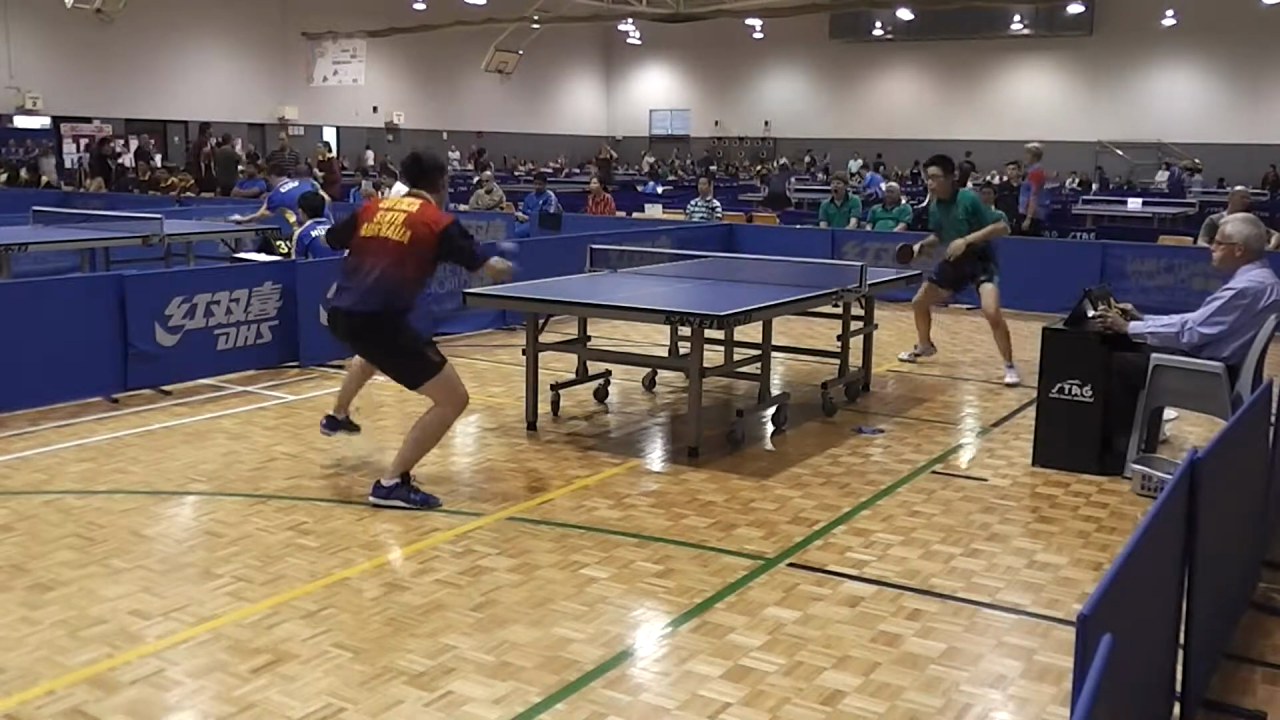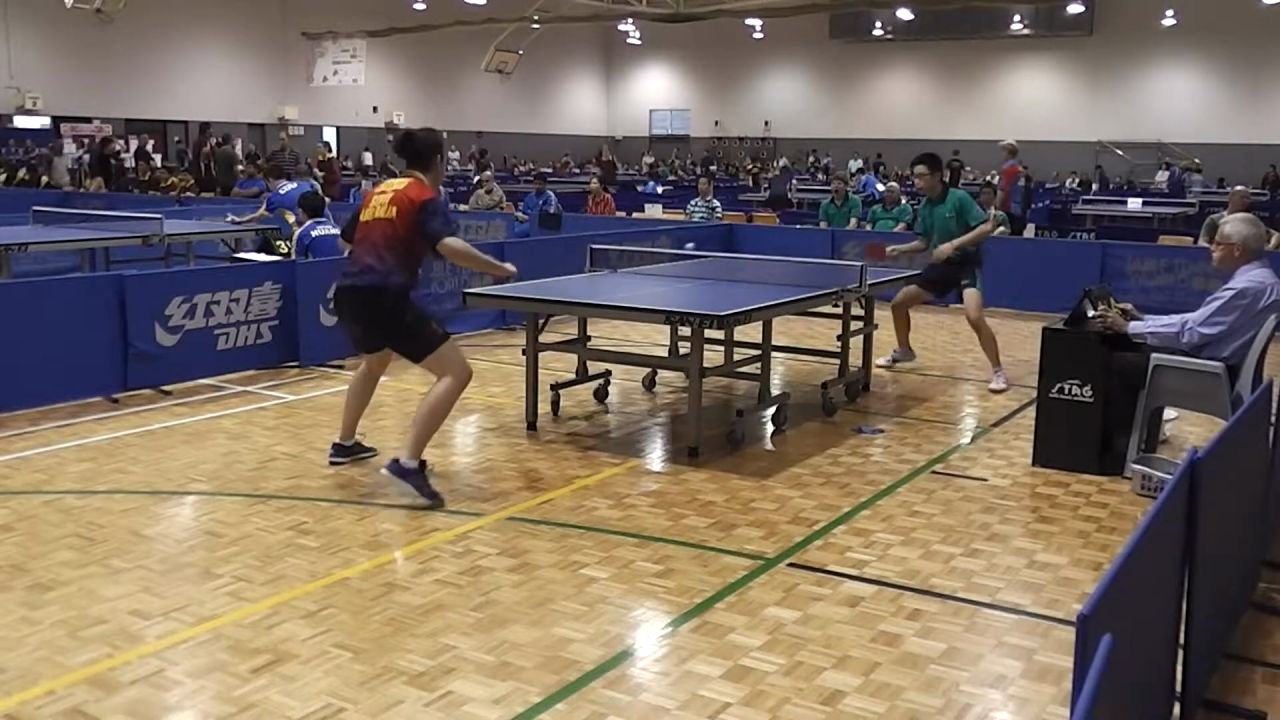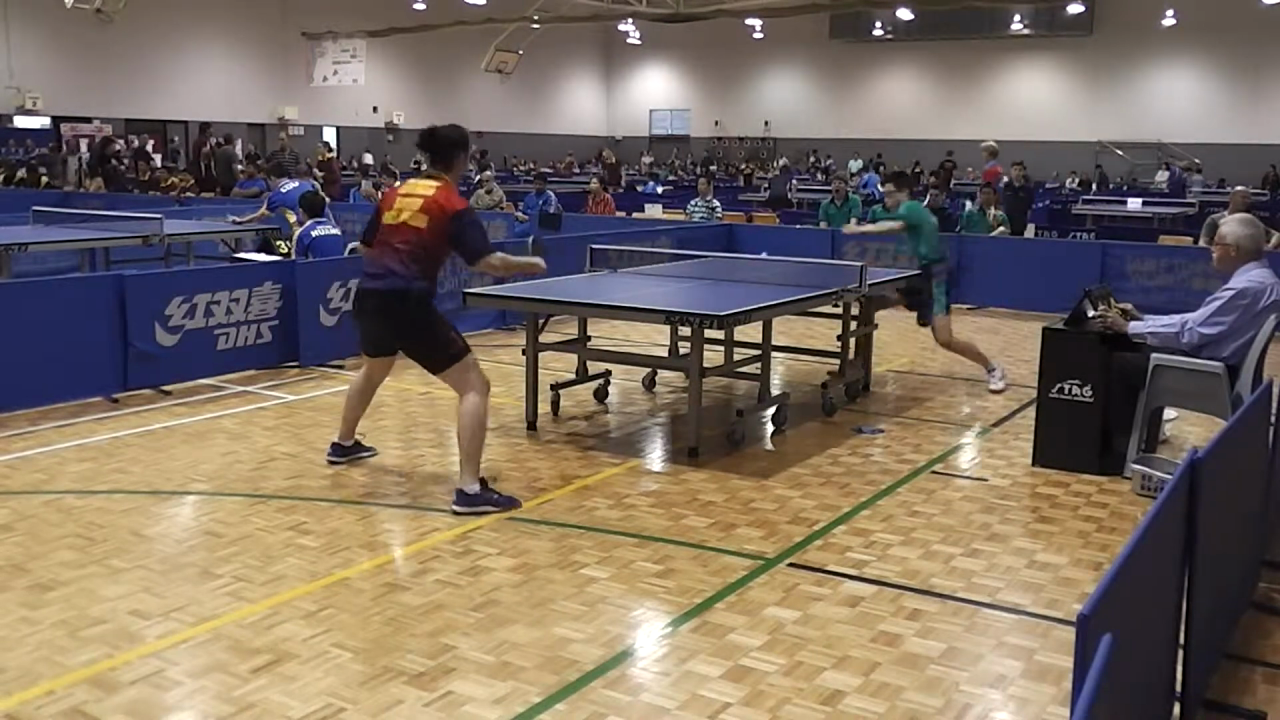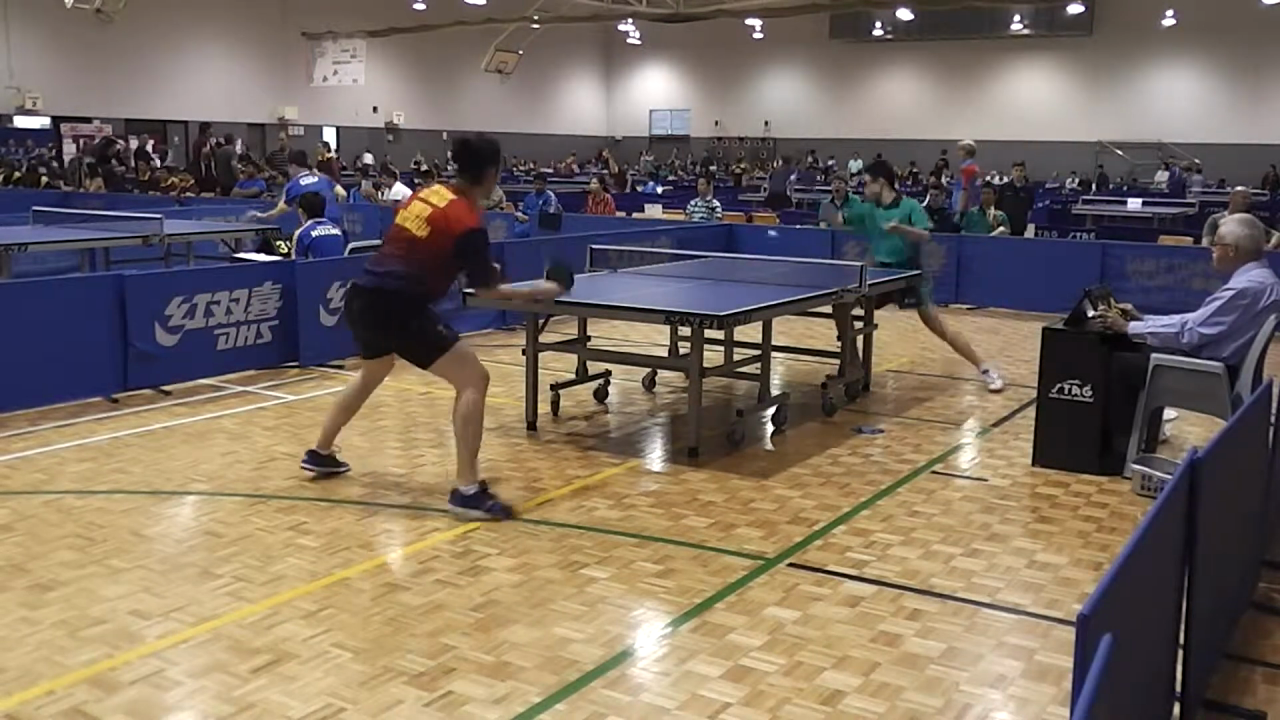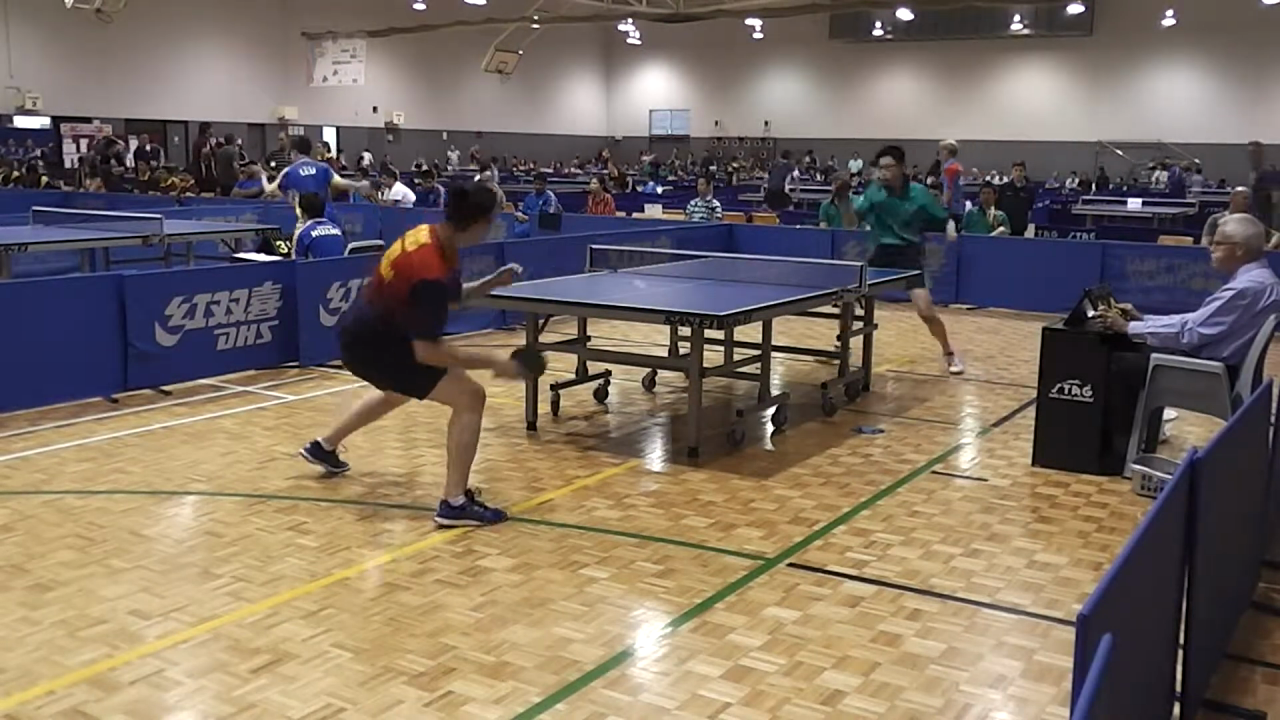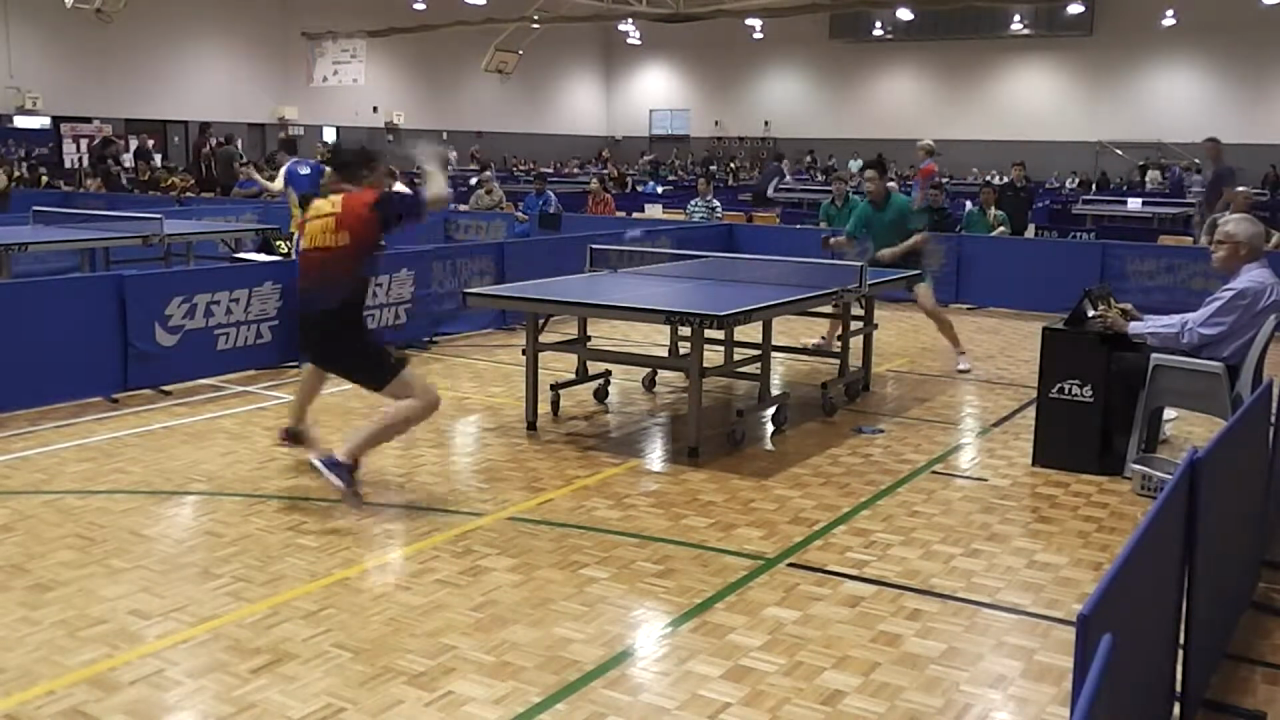
dt=0.3s
person 1, frame 1
left shoulder: (372, 208)
right shoulder: (438, 222)
left elbow: (331, 241)
right elbow: (490, 269)
right wrist: (506, 267)
left hip: (341, 314)
right hip: (380, 321)
left knee: (374, 353)
right knee: (453, 399)
left ankle: (337, 415)
right ankle: (391, 483)
person 1, frame 2
left shoulder: (378, 193)
right shoulder: (425, 199)
left elbow: (349, 238)
right elbow: (450, 247)
right wrist: (500, 269)
left hip: (348, 294)
right hip: (383, 298)
left knee: (375, 361)
right knee: (456, 374)
left ankle: (345, 443)
right ankle: (408, 461)
person 1, frame 3
left shoulder: (394, 194)
right shoulder: (453, 206)
left elbow: (368, 246)
right elbow: (489, 263)
right wrist: (529, 264)
left hip: (368, 298)
right hip: (407, 305)
left knee: (375, 369)
right knee: (474, 387)
left ankle: (343, 443)
right ankle: (469, 488)
person 1, frame 4
left shoulder: (424, 194)
right shoulder: (468, 224)
right elbow: (490, 292)
right wrist: (540, 291)
left hip: (364, 296)
right hip: (397, 305)
left knee: (372, 373)
right knee: (474, 379)
left ankle: (320, 452)
right ankle: (467, 489)
person 1, frame 5
left shoulder: (435, 239)
right shoulder: (428, 272)
left elbow: (449, 295)
right elbow: (429, 350)
left wrist: (490, 283)
right wrist: (491, 361)
left hip: (364, 335)
right hip: (372, 345)
left knee: (399, 392)
right knee: (470, 398)
left ankle: (323, 447)
right ankle: (455, 502)
person 1, frame 6
left shoulder: (314, 211)
right shoulder: (368, 205)
right elbow: (437, 198)
right wrist: (433, 169)
left hip: (308, 326)
right hip: (339, 328)
left knee: (323, 361)
right knee: (423, 400)
left ankle: (295, 428)
right ankle: (343, 459)
person 2, frame 1
left shoulder: (1248, 287)
right shoulder: (1258, 278)
left elbow: (1190, 331)
right elbow: (1197, 320)
left wrist: (1129, 327)
right wrist: (1142, 318)
right hip: (1216, 365)
left knee: (1119, 364)
right knee: (1140, 352)
left ankle: (1122, 449)
right ankle: (1139, 441)
person 2, frame 2
left shoulder: (1248, 287)
right shoulder: (1258, 278)
left elbow: (1189, 331)
right elbow: (1197, 320)
left wrist: (1128, 327)
right wrist: (1142, 318)
right hip: (1215, 363)
left knee: (1120, 364)
right knee: (1139, 353)
left ankle: (1123, 448)
right ankle: (1141, 441)
person 2, frame 3
left shoulder: (1247, 288)
right shoulder: (1258, 279)
left elbow: (1190, 331)
right elbow: (1198, 320)
left wrist: (1128, 327)
right wrist: (1143, 318)
right hip: (1217, 365)
left knee: (1120, 363)
right knee: (1142, 352)
left ankle: (1122, 448)
right ankle: (1140, 440)
person 2, frame 4
left shoulder: (1247, 287)
right shoulder: (1259, 278)
left elbow: (1189, 332)
right elbow: (1197, 320)
left wrist: (1128, 327)
right wrist: (1143, 318)
right hip: (1217, 365)
left knee: (1120, 364)
right knee: (1141, 352)
left ankle: (1123, 447)
right ankle: (1141, 440)
person 2, frame 5
left shoulder: (1248, 288)
right shoulder: (1257, 279)
left elbow: (1190, 331)
right elbow: (1197, 320)
left wrist: (1128, 327)
right wrist: (1143, 318)
right hip: (1215, 364)
left knee: (1120, 364)
right knee: (1141, 352)
right ankle: (1140, 438)
person 2, frame 6
left shoulder: (1248, 287)
right shoulder: (1257, 279)
left elbow: (1189, 331)
right elbow: (1197, 320)
left wrist: (1128, 327)
right wrist: (1143, 318)
right hip: (1216, 365)
left knee: (1120, 364)
right knee: (1141, 352)
left ankle: (1123, 446)
right ankle: (1140, 439)
person 3, frame 1
left shoulder: (969, 199)
right shoulder: (933, 205)
left elbow: (1000, 226)
left wrist: (965, 240)
right wrist: (921, 245)
left hip: (979, 259)
right hip: (953, 260)
left knee: (992, 312)
right knee: (919, 302)
left ankle: (1010, 366)
right ankle: (924, 346)
person 3, frame 2
left shoulder: (959, 198)
right shoulder: (924, 207)
left elbow: (988, 227)
right elbow: (923, 242)
left wrist: (952, 244)
right wrist: (898, 249)
left hip: (967, 263)
right hip: (941, 264)
left knee: (974, 317)
right knee: (898, 303)
left ankle: (998, 372)
right ankle: (903, 351)
person 3, frame 3
left shoulder: (910, 207)
right shoulder: (917, 212)
left elbow: (897, 225)
left wrist: (862, 228)
left hip: (931, 276)
right hip: (919, 276)
left knee: (945, 339)
left ankle: (993, 369)
person 3, frame 4
left shoulder: (909, 206)
right shoulder: (868, 208)
left elbow: (925, 236)
right elbow: (842, 220)
left wrist: (902, 230)
left hip: (909, 272)
left knee: (938, 328)
left ankle: (985, 369)
person 3, frame 5
left shoulder: (921, 195)
right shoulder: (875, 193)
left elbow: (946, 219)
right elbow: (853, 219)
left wrist: (951, 232)
left hip: (910, 256)
right hip: (882, 256)
left knee: (926, 312)
left ankle: (949, 355)
person 3, frame 6
left shoulder: (902, 204)
right shoulder: (863, 209)
left elbow: (922, 236)
right elbow: (849, 238)
left wrist: (896, 250)
right wrist: (834, 241)
left hip: (908, 261)
right hip: (880, 262)
left knee: (929, 307)
left ankle: (960, 352)
right ankle: (828, 341)
